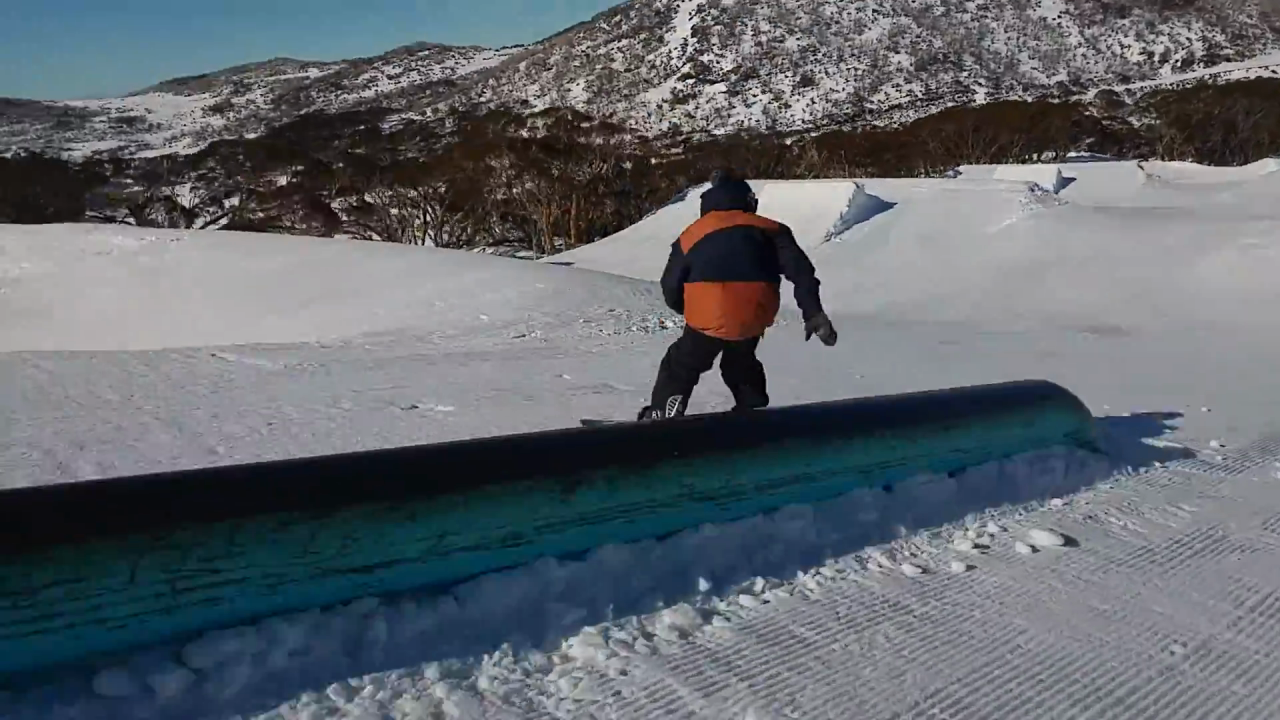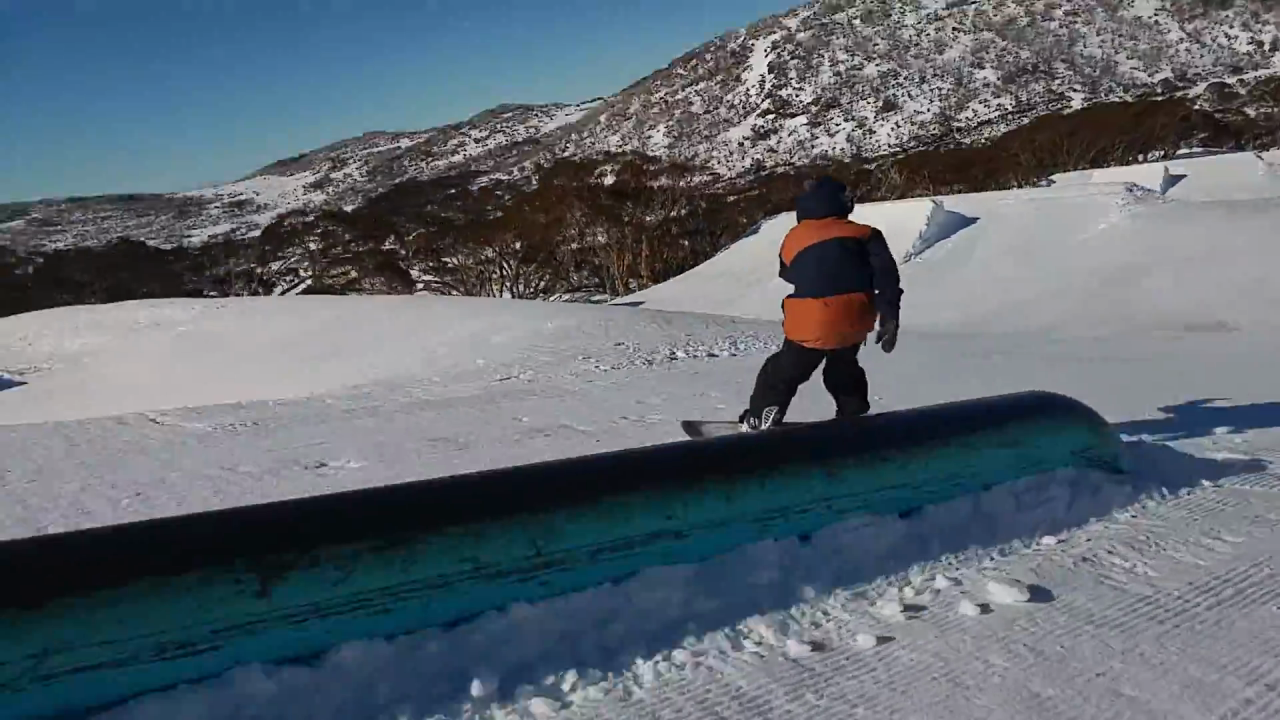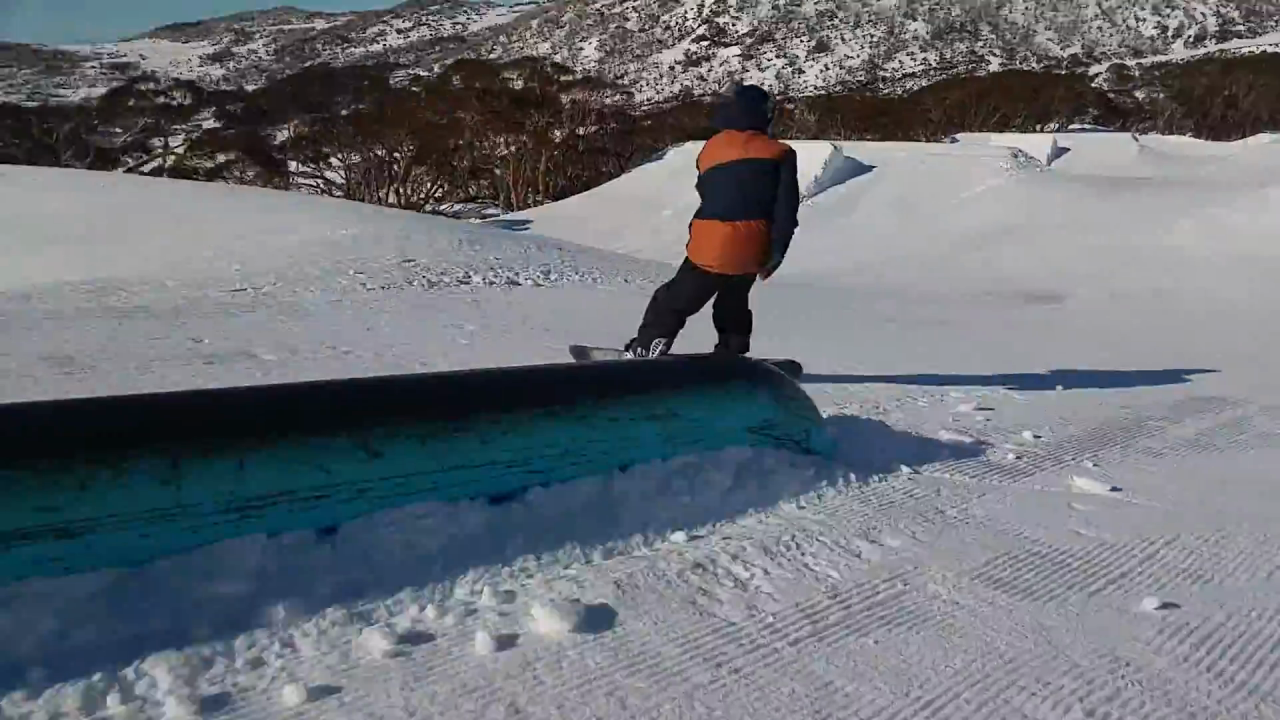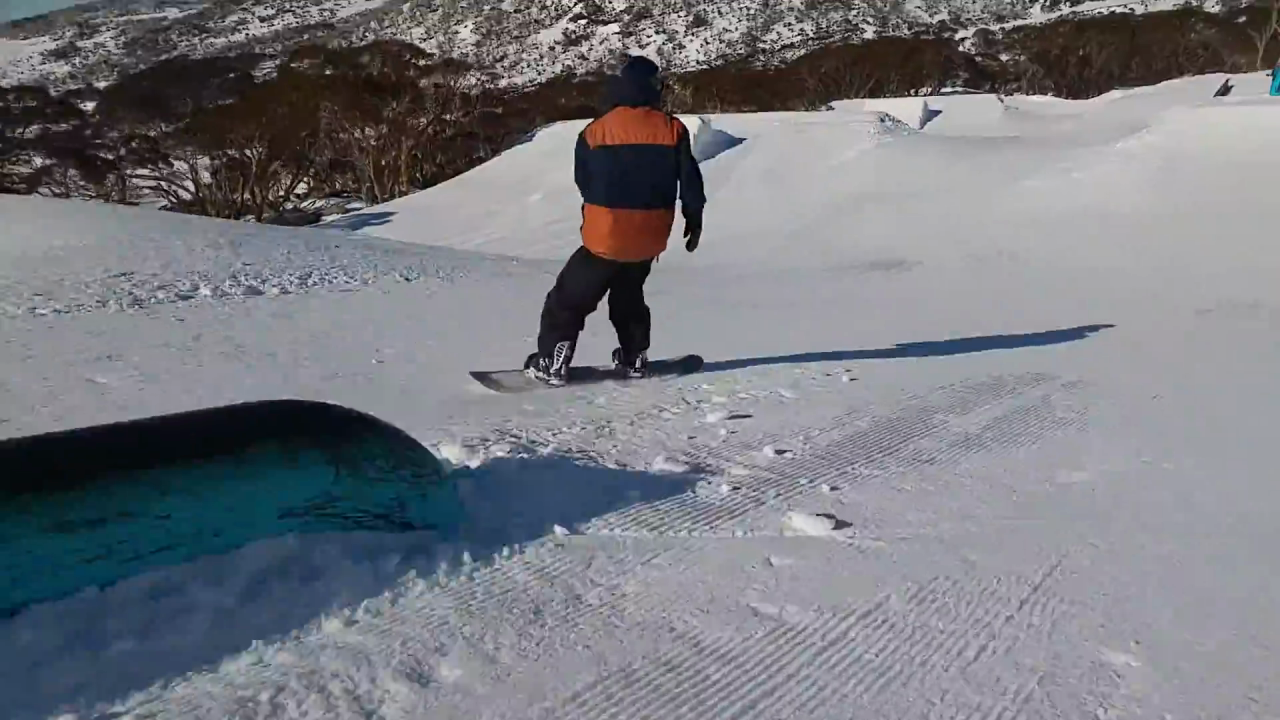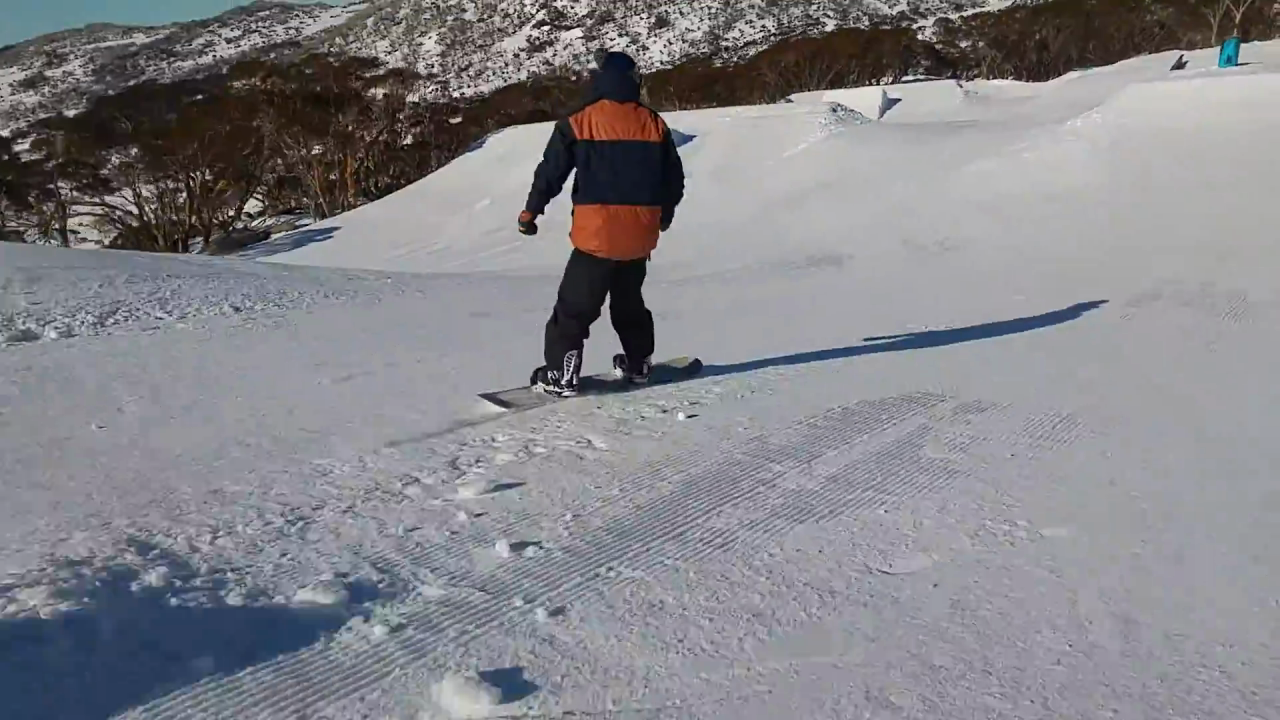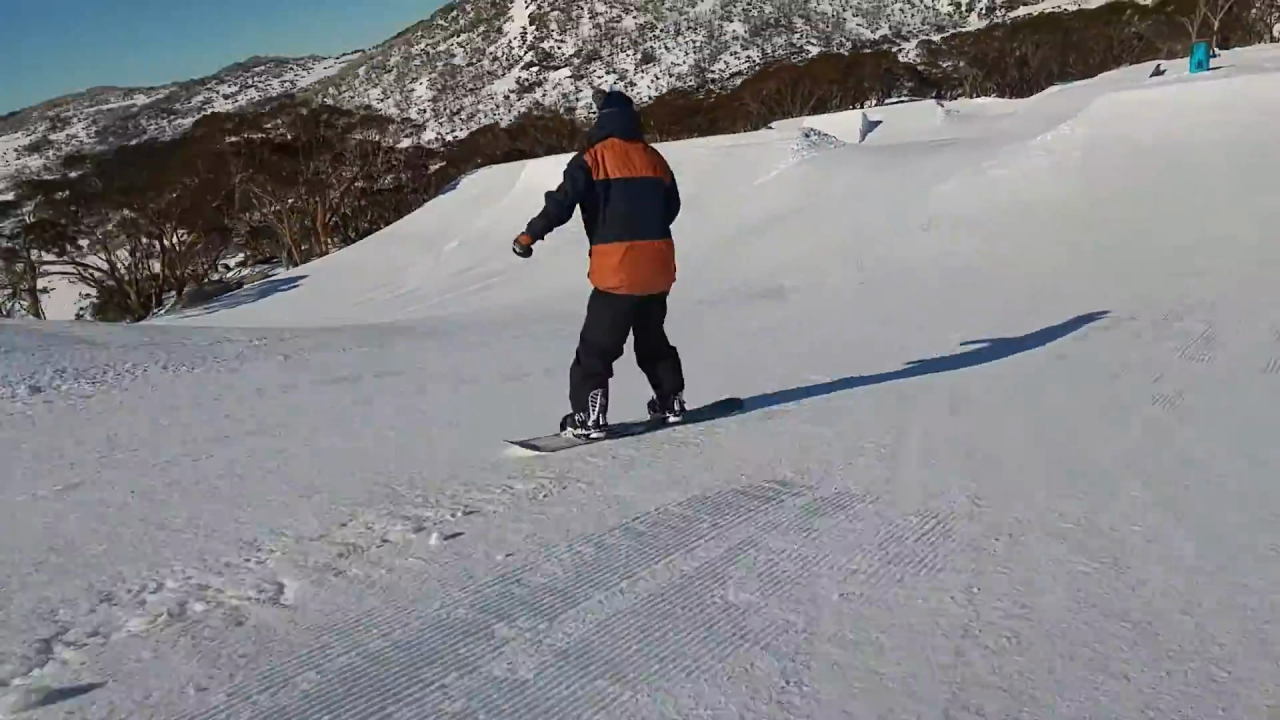
dt=0.2s
person 1, frame 1
left shoulder: (690, 234)
right shoulder: (766, 227)
left elbow: (671, 287)
right elbow: (799, 267)
left wrist: (688, 310)
right wrist: (813, 313)
left hip: (711, 313)
right hip: (757, 311)
left knee: (682, 365)
right knee: (741, 362)
left ankle: (662, 415)
right ankle: (754, 412)
person 1, frame 2
left shoulder: (792, 240)
right shoulder: (864, 234)
right elbow: (886, 275)
right wrist: (889, 320)
left hip: (811, 323)
right hip: (855, 320)
left knee: (781, 374)
right knee: (843, 368)
left ankle: (759, 423)
right ankle: (853, 420)
person 1, frame 3
left shoulder: (709, 150)
right shoulder: (779, 152)
right elbow: (786, 203)
right wrist: (777, 250)
left hip: (712, 244)
right hip: (753, 248)
left knee: (675, 301)
right knee: (733, 303)
left ankle: (646, 349)
right ankle: (732, 355)
person 1, frame 4
left shoulder: (596, 130)
right shoulder: (671, 128)
left elbow: (585, 180)
right elbow: (690, 178)
right wrist: (693, 219)
left hip: (606, 233)
right hip: (650, 236)
left knee: (569, 299)
right knee: (628, 297)
left ankle: (552, 363)
right ankle: (633, 357)
person 1, frame 5
left shoulder: (580, 122)
right shoulder: (653, 122)
left elbow: (552, 170)
right elbow: (674, 174)
left wrist: (531, 210)
right wrist: (667, 208)
left hip: (599, 233)
right hip: (642, 231)
left knee: (575, 307)
right knee: (629, 300)
left ankle: (561, 376)
right ankle: (639, 364)
person 1, frame 6
left shoulder: (591, 159)
right shoulder: (653, 158)
left elbow: (562, 203)
right elbow: (671, 207)
left wrist: (530, 234)
left hip: (618, 270)
right hip: (660, 266)
left knee: (597, 349)
right knee: (652, 339)
left ankle: (590, 418)
right ankle: (671, 402)
